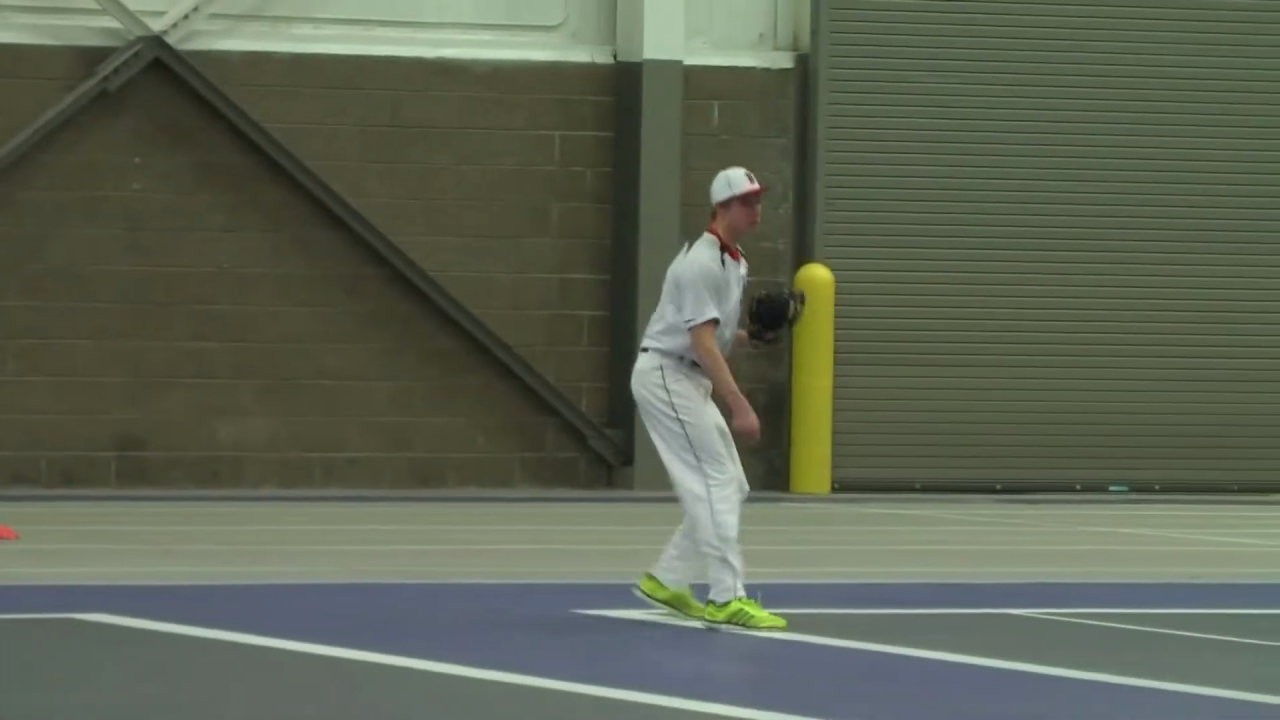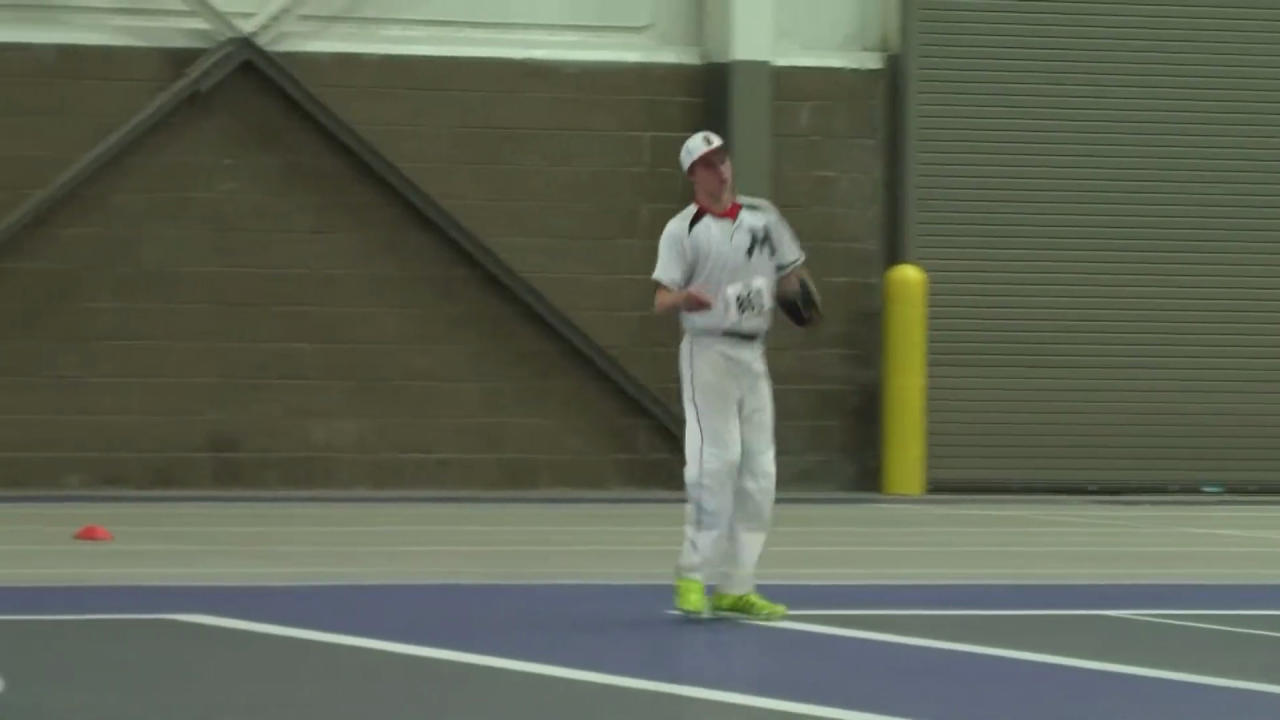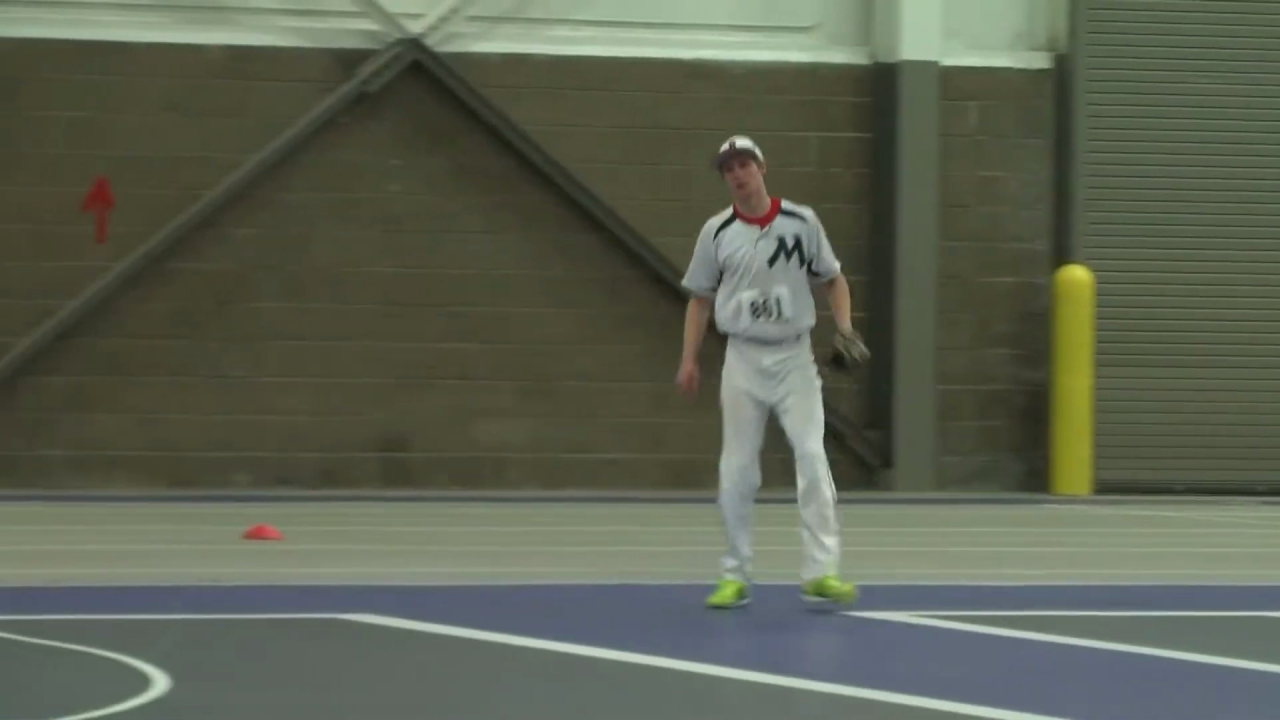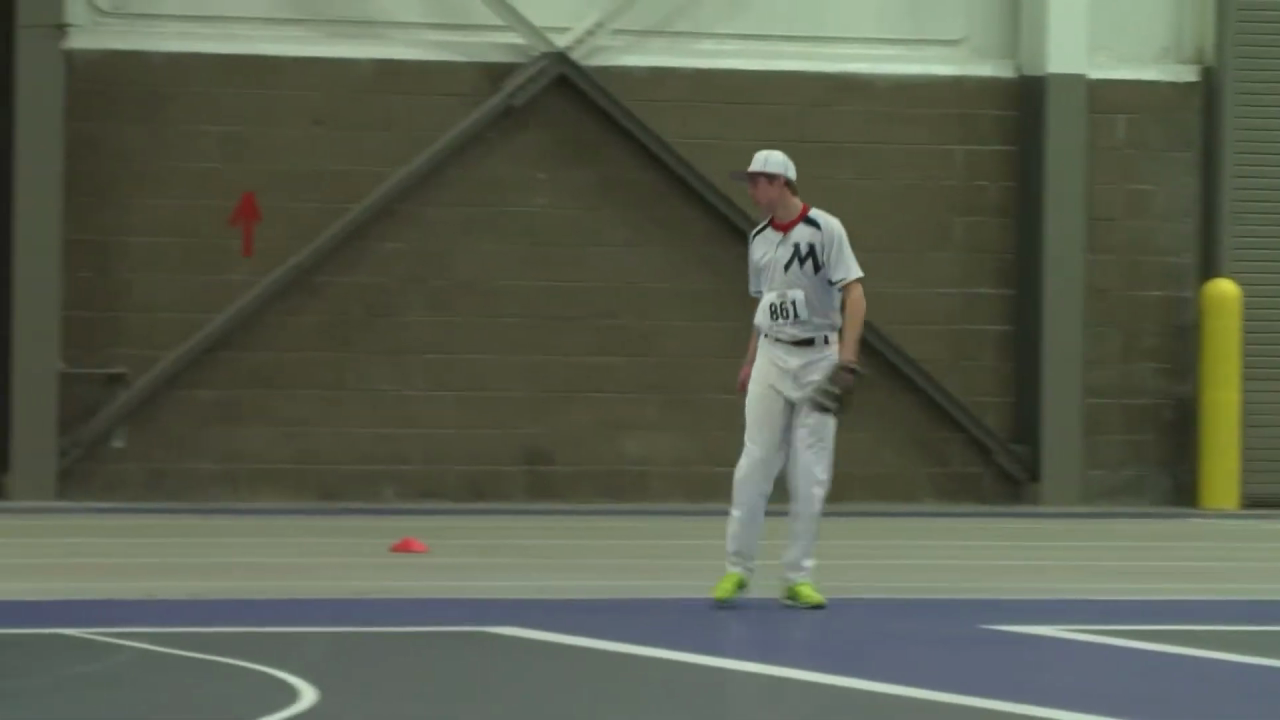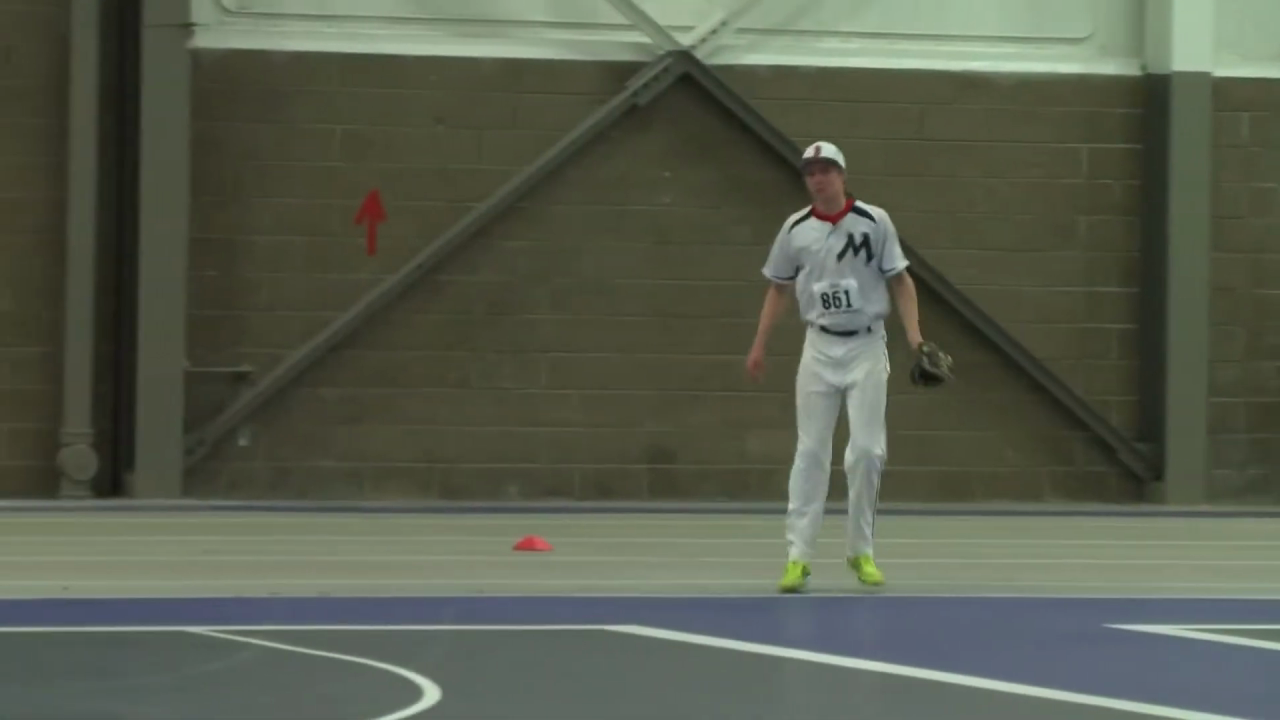
dt=0.5s
person 1, frame 1
left shoulder: (733, 260)
right shoulder: (702, 261)
right elbow: (704, 344)
left wrist: (748, 336)
right wrist: (739, 406)
left hip: (685, 381)
right hip: (664, 376)
left knee: (728, 488)
right knee: (718, 484)
left ankle: (666, 580)
right ankle: (726, 599)
person 1, frame 2
left shoulder: (764, 217)
right shoulder: (681, 230)
left elbow: (792, 272)
right elbow: (662, 302)
right wrist: (685, 300)
left hip: (753, 356)
right hip: (708, 353)
left knee: (760, 475)
right knee: (715, 465)
left ankle: (736, 586)
right ankle: (692, 574)
person 1, frame 3
left shoulder: (802, 221)
right shoulder: (716, 232)
left elbow: (831, 281)
right elbow: (699, 299)
left wrist: (845, 328)
right wrist: (688, 360)
left hip: (795, 357)
right hip: (744, 360)
left knee: (812, 458)
right knee: (738, 471)
left ankle: (822, 571)
right ankle: (735, 575)
person 1, frame 4
left shoulder: (824, 228)
right shoulder: (758, 238)
left elbow: (854, 294)
left wrist: (847, 352)
right wrist: (749, 358)
left hip: (820, 359)
right hip: (773, 358)
left knee: (811, 471)
right knee: (756, 462)
left ankle: (799, 577)
right ankle: (737, 568)
person 1, frame 5
left shoulder: (874, 220)
right shoulder: (795, 227)
left elbow: (899, 280)
right elbow: (779, 286)
left wrist: (914, 336)
right wrist: (759, 343)
left hip: (867, 347)
right hip: (819, 347)
left knee: (866, 447)
right knee: (811, 451)
left ankle: (860, 550)
right ankle: (799, 556)
